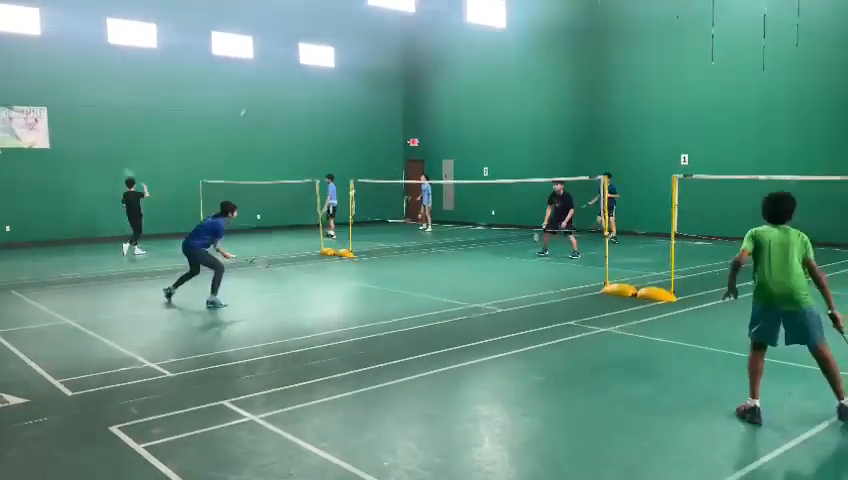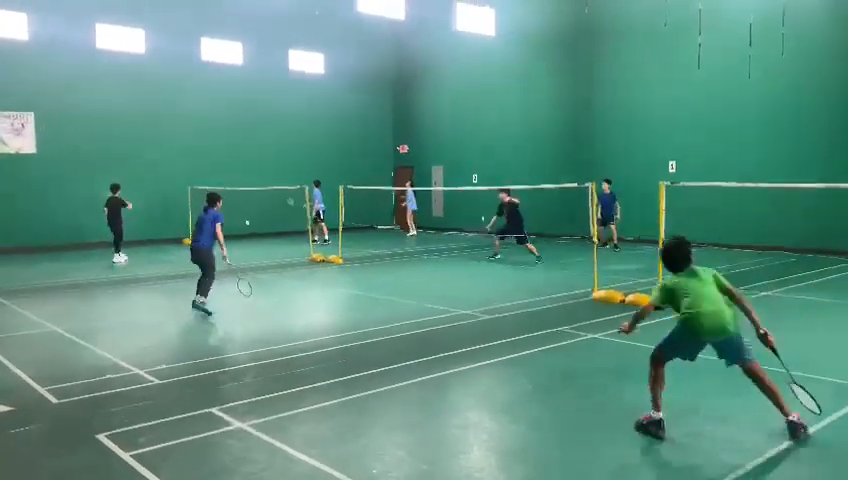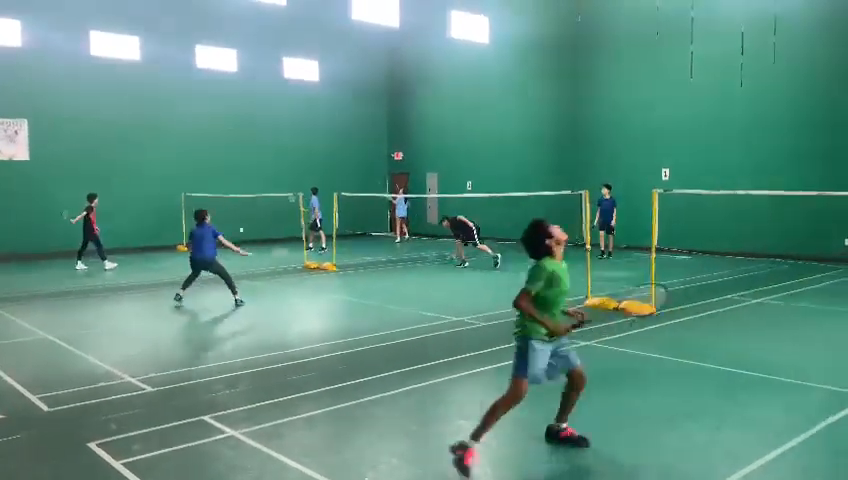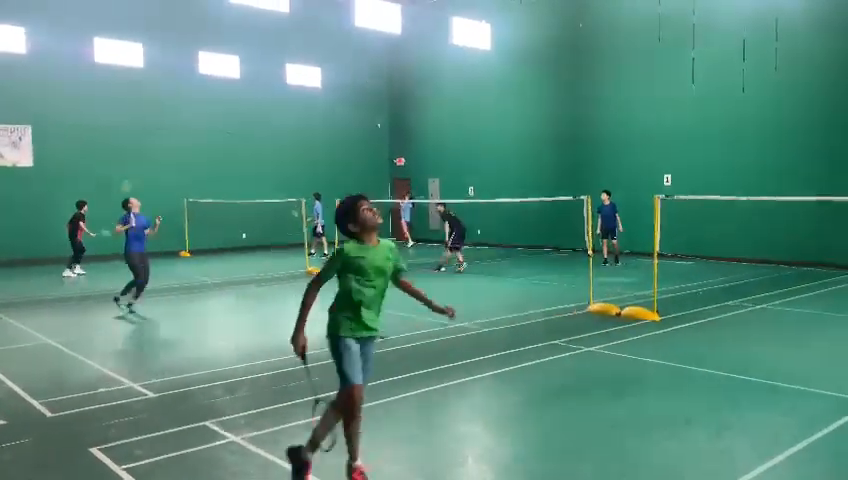
dt=0.5s
person 1, frame 1
left shoulder: (756, 233)
right shoulder: (800, 237)
left elbow: (739, 261)
right elbow: (817, 275)
left wrist: (731, 285)
left hip: (766, 297)
right hip: (797, 296)
left knee: (758, 348)
right knee: (821, 350)
left ankle: (753, 405)
person 1, frame 2
left shoulder: (667, 284)
right shoulder: (707, 273)
left elbow: (647, 309)
right elbow: (736, 296)
left wrist: (630, 326)
right wrist: (760, 330)
left hip: (692, 326)
right hip: (724, 324)
left knee: (657, 360)
right knee: (753, 370)
left ankle: (655, 418)
right ankle: (791, 419)
person 1, frame 3
left shoulder: (557, 266)
right shoulder: (547, 268)
right elbow: (520, 302)
left wrist: (566, 312)
right wrist: (549, 325)
left hip: (552, 335)
right hip: (534, 336)
left knee: (578, 378)
right knee: (517, 393)
left ankle: (559, 427)
right ankle: (468, 446)
person 1, frame 4
left shoulder: (388, 249)
right shoulder: (347, 252)
left elbow: (401, 280)
right elbow: (314, 286)
left wrist: (432, 305)
right wrist: (300, 330)
left hip: (368, 331)
right hip: (345, 330)
left knee: (349, 397)
right knee: (354, 396)
left ankle: (307, 451)
person 2, frame 1
left shoulder: (214, 217)
right shoulder: (220, 225)
right elbow: (216, 247)
right wrist: (226, 255)
left hip: (187, 245)
right hip: (194, 248)
left knee: (194, 271)
right knee: (219, 268)
left ankle: (170, 290)
right ankle: (212, 299)
person 2, frame 2
left shoulder: (201, 214)
right shoulder: (217, 214)
right elbow: (218, 232)
right wrist: (224, 248)
left hip: (194, 248)
right hip: (204, 248)
left knee: (205, 273)
right knee: (210, 276)
left ankle: (197, 299)
right ankle: (201, 301)
person 2, frame 3
left shoulder: (193, 231)
right shoulder: (211, 229)
left elbow: (190, 247)
right elbow: (223, 241)
right wrist: (239, 250)
left hip: (195, 260)
right hip: (209, 260)
left knee: (194, 274)
right knee: (226, 277)
left ankle: (180, 294)
right ankle: (237, 298)
person 2, frame 4
left shoulder: (143, 218)
right shoulder: (126, 216)
left elbow: (150, 234)
right elbow: (117, 230)
left wrist: (156, 224)
right wrist: (128, 226)
left hip: (142, 252)
right hip: (131, 253)
left knee: (144, 280)
right knee: (139, 280)
left ankle: (131, 303)
right ankle: (119, 297)
